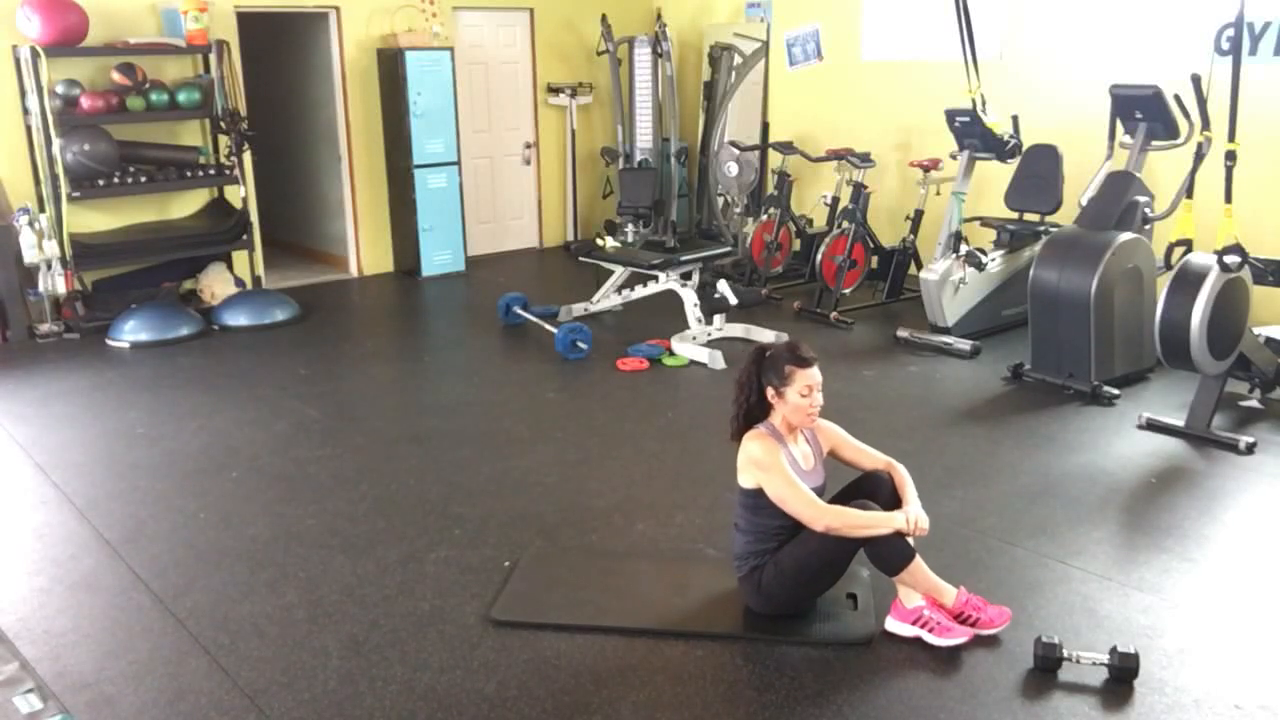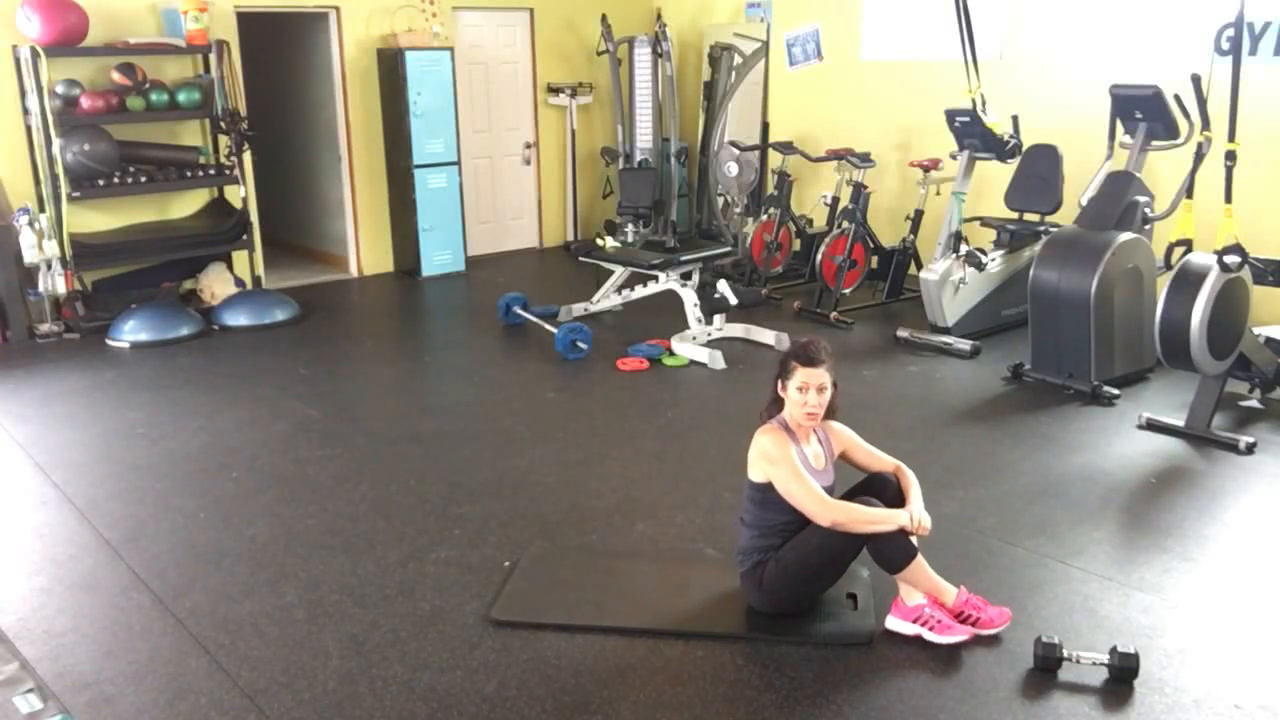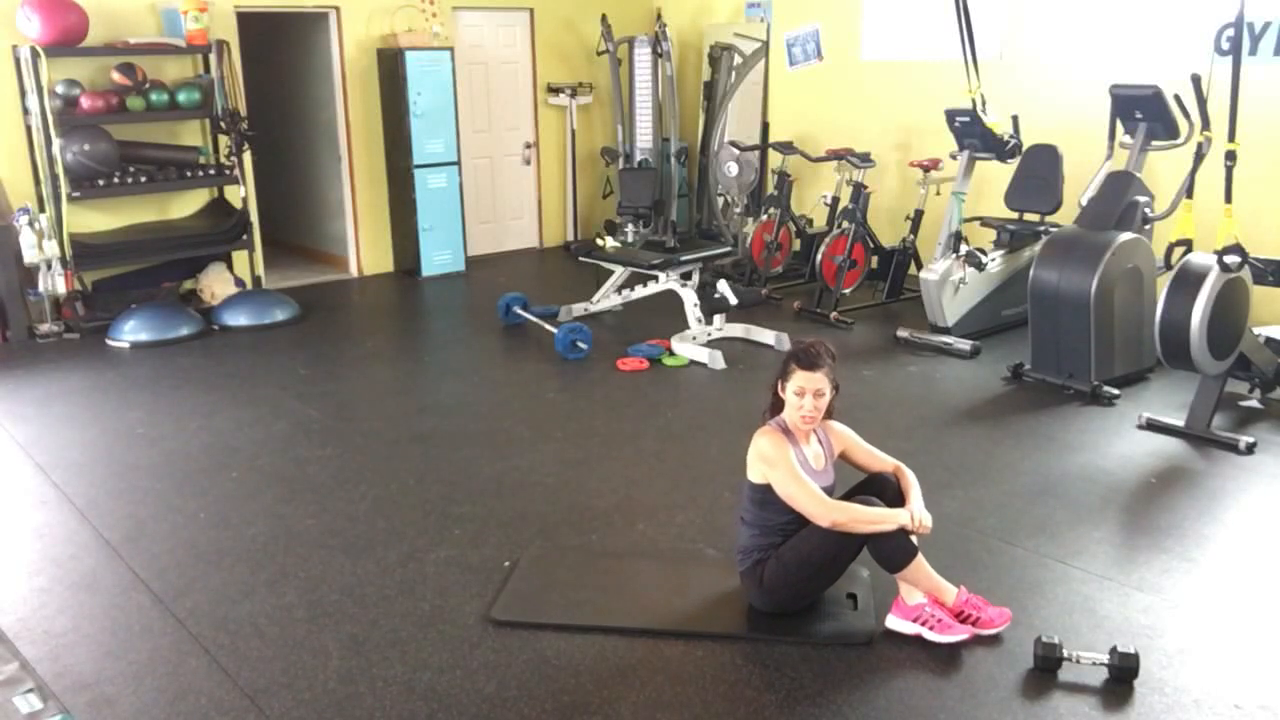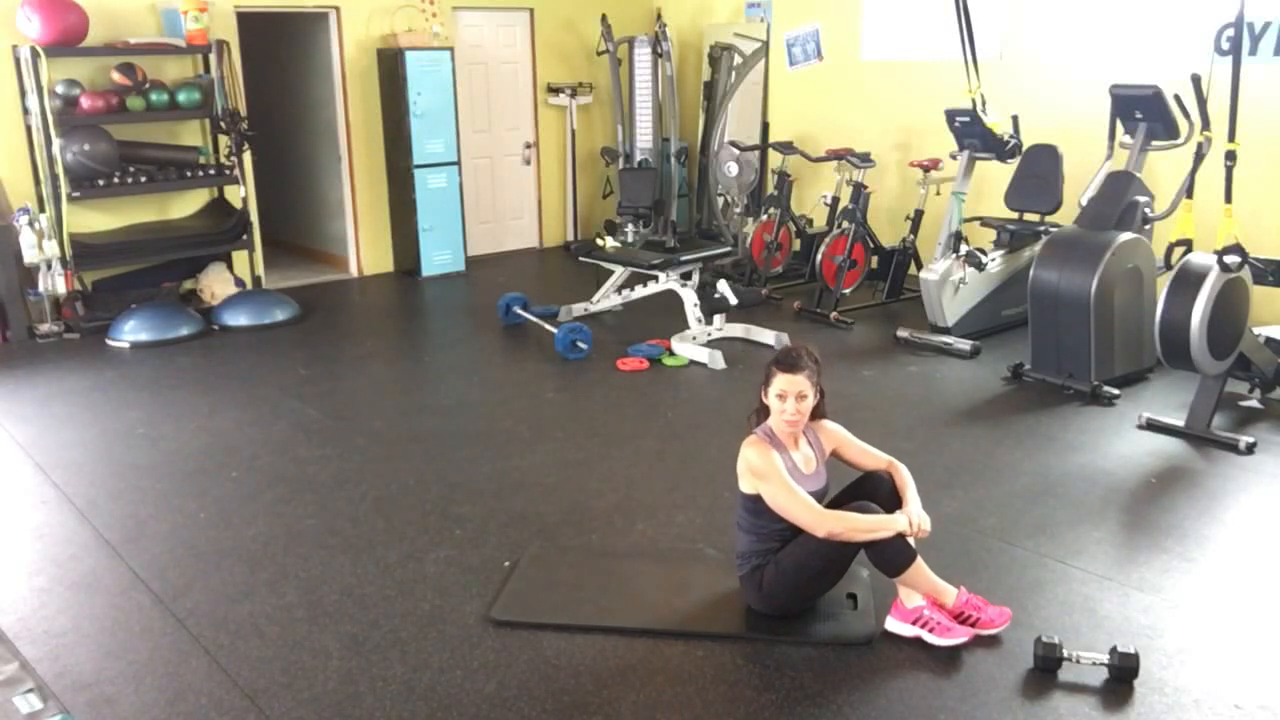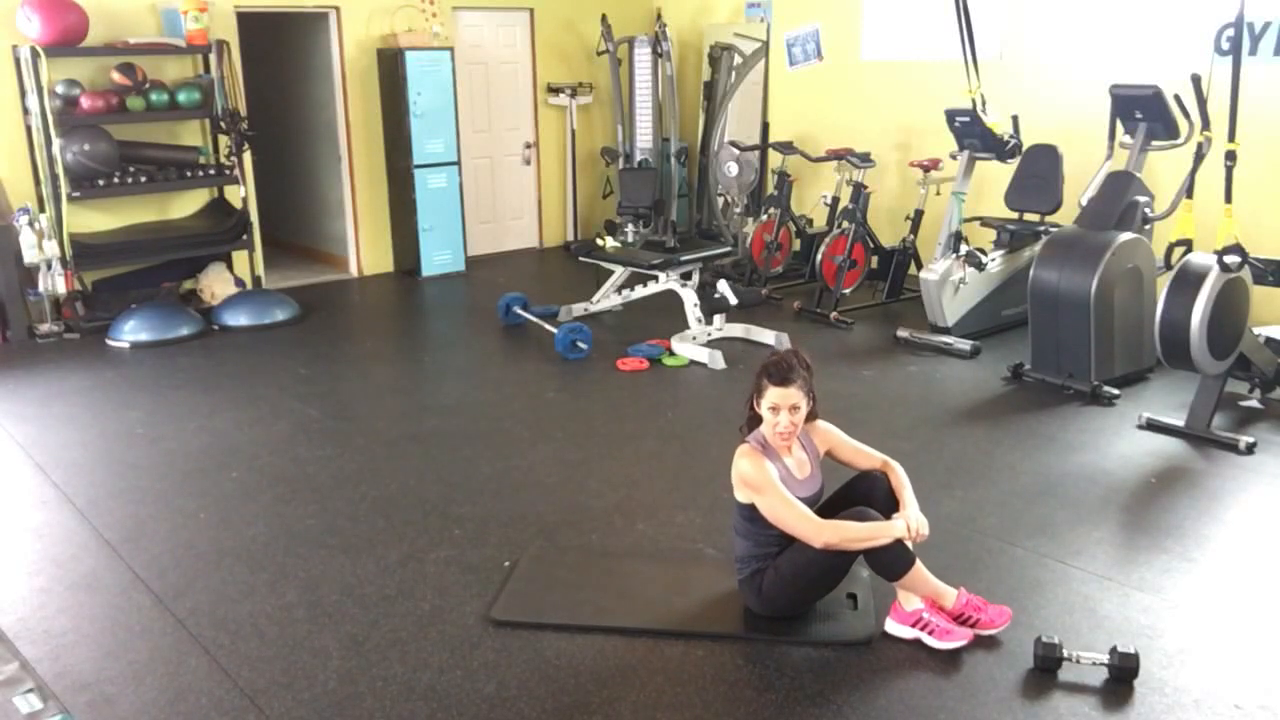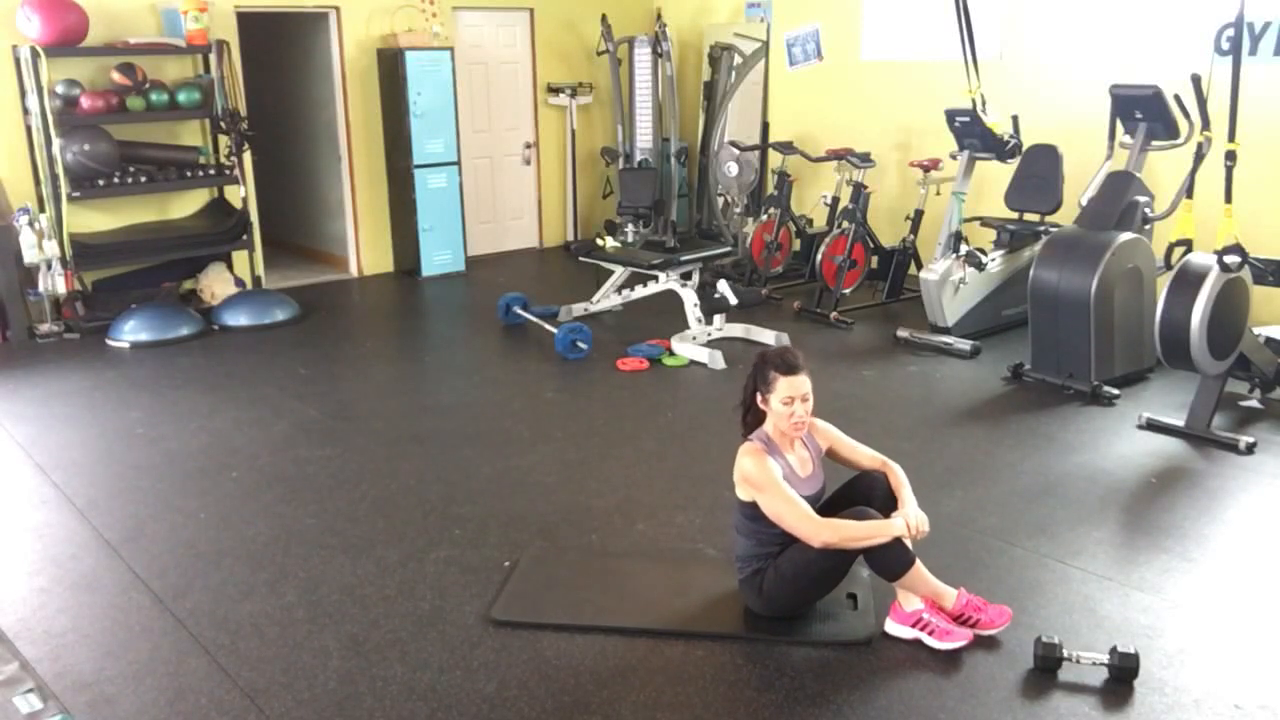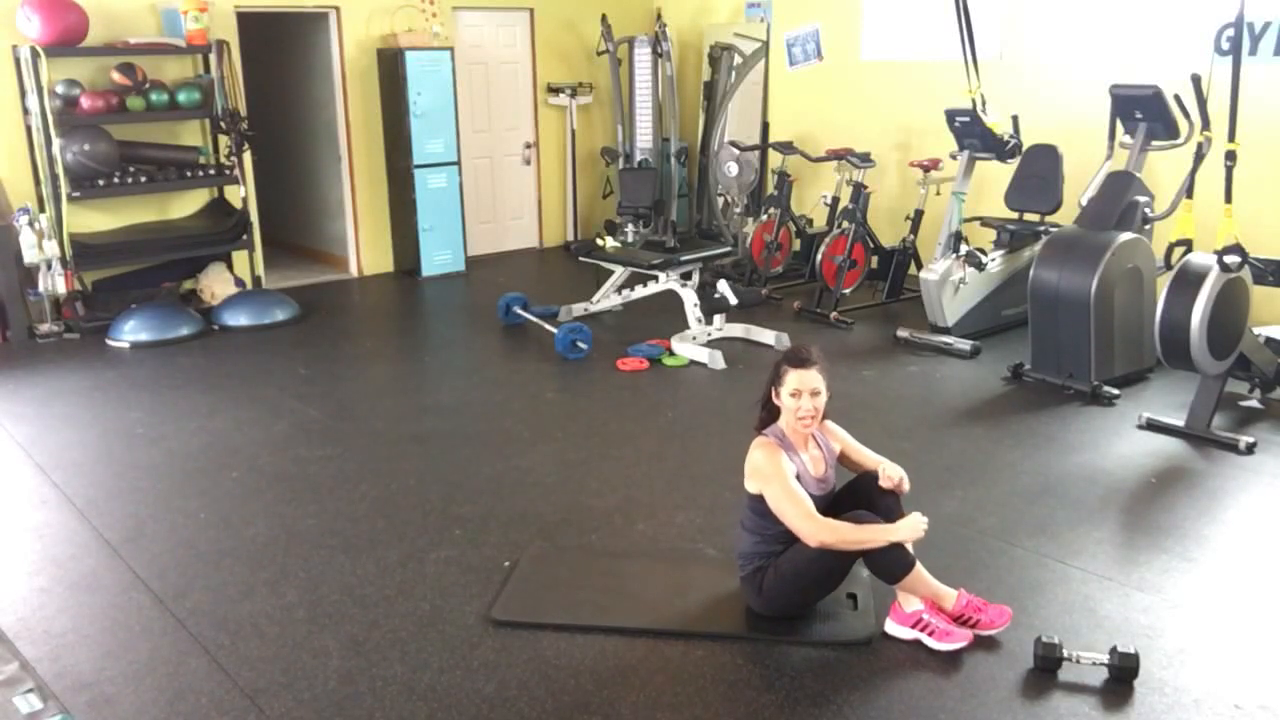
dt=0.4s
person 1, frame 1
left shoulder: (817, 432)
right shoulder: (759, 448)
left elbow: (892, 467)
right elbow: (821, 519)
left wrist: (911, 505)
right wrist: (897, 520)
left hip: (800, 556)
right hip: (767, 582)
left knee: (878, 484)
right knee: (863, 514)
left ankle: (911, 607)
right ankle: (950, 601)
person 1, frame 2
left shoulder: (830, 433)
right shoulder: (771, 442)
left elbow: (901, 471)
right elbow: (828, 514)
left wrist: (915, 506)
right wrist: (902, 518)
left hip: (804, 557)
right hip: (769, 580)
left knee: (885, 486)
right knee: (866, 514)
left ankle: (912, 606)
right ankle: (950, 600)
person 1, frame 3
left shoulder: (829, 433)
right shoulder: (769, 444)
left elbow: (899, 470)
right elbow: (827, 515)
left wrist: (915, 504)
right wrist: (901, 517)
left hip: (803, 555)
right hip: (769, 578)
left knee: (885, 485)
right knee: (866, 510)
left ankle: (912, 604)
right ankle: (950, 600)
person 1, frame 4
left shoulder: (821, 432)
right shoulder: (758, 454)
left elbow: (893, 467)
right elbow: (824, 525)
left wrist: (912, 505)
right wrist: (899, 522)
left hip: (802, 553)
right hip: (768, 582)
left knee: (880, 484)
right knee: (863, 516)
left ankle: (911, 606)
right ankle: (948, 600)
person 1, frame 5
left shoulder: (814, 433)
right shoulder: (751, 463)
left elbow: (889, 466)
right elbow: (820, 535)
left wrist: (909, 508)
right wrist: (897, 528)
left hip: (801, 551)
right hip: (768, 585)
left knee: (875, 484)
right knee: (861, 521)
left ankle: (910, 609)
right ankle: (948, 601)
person 1, frame 6
left shoulder: (814, 432)
right shoulder: (755, 461)
left elbow: (887, 466)
right elbow: (818, 533)
left wrist: (907, 505)
right wrist: (896, 526)
left hip: (802, 553)
right hip: (768, 584)
left knee: (874, 484)
right knee: (862, 521)
left ankle: (910, 609)
right ankle: (948, 601)
person 1, frame 7
left shoulder: (826, 433)
right shoulder: (766, 455)
left elbow: (891, 478)
right elbow: (815, 532)
left wrist: (894, 475)
right wrist: (897, 532)
left hip: (806, 555)
right hip: (768, 583)
left knee: (876, 486)
right knee: (862, 526)
left ankle: (910, 610)
right ankle: (949, 603)
